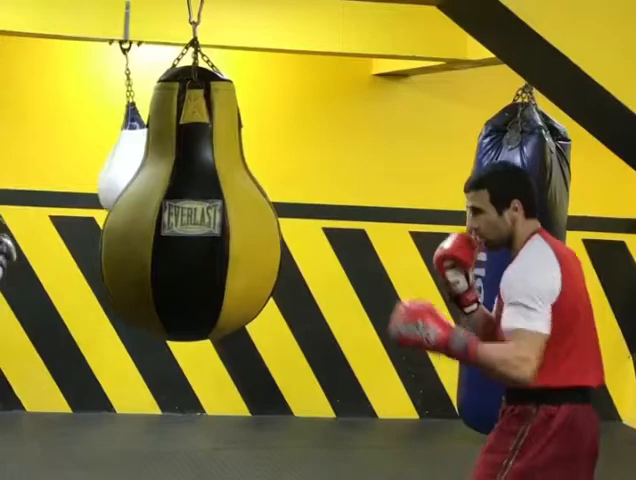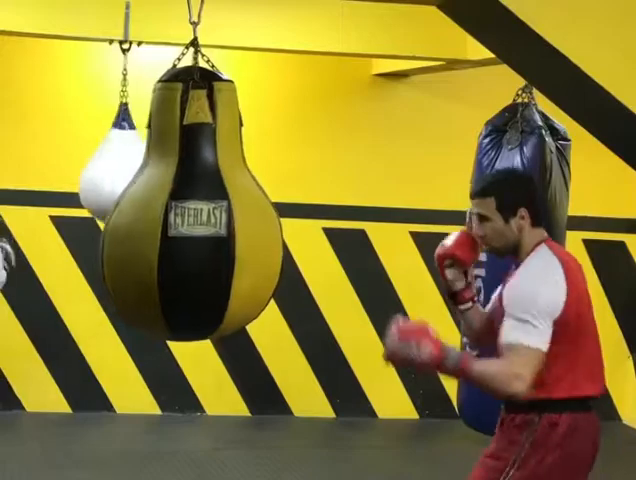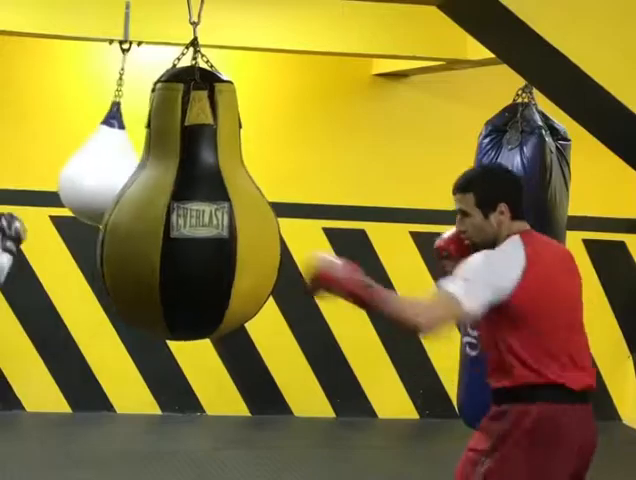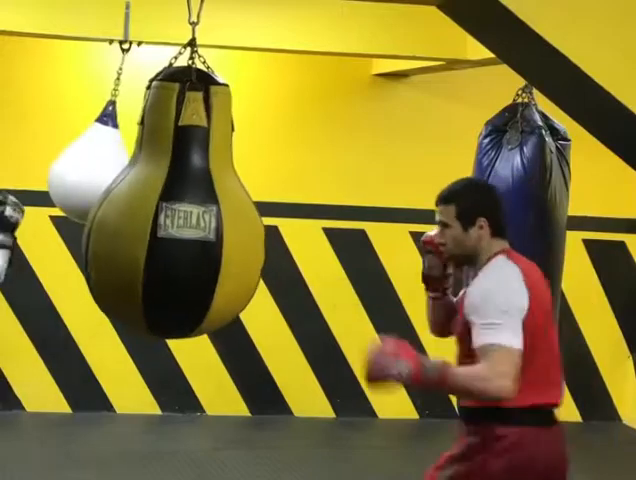
dt=0.2s
person 1, frame 1
left shoulder: (528, 269)
right shoulder: (548, 255)
left elbow: (521, 365)
right elbow: (498, 337)
left wrist: (447, 338)
right wrist: (461, 289)
left hip: (541, 418)
right hip: (570, 416)
person 1, frame 2
left shoulder: (533, 278)
right shoulder: (552, 264)
left elbow: (515, 380)
right elbow: (487, 332)
left wrist: (441, 356)
right wrist: (460, 286)
left hip: (541, 427)
right hip: (570, 422)
person 1, frame 3
left shoulder: (496, 263)
right shoulder: (558, 257)
left elbow: (423, 318)
left wrist: (356, 286)
right wrist: (459, 271)
left hip: (527, 418)
person 1, frame 4
left shoulder: (493, 287)
right shoulder: (516, 273)
left elbow: (498, 382)
right elbow: (444, 326)
left wrist: (421, 370)
right wrist: (435, 279)
left hip: (499, 441)
right hip: (538, 437)
